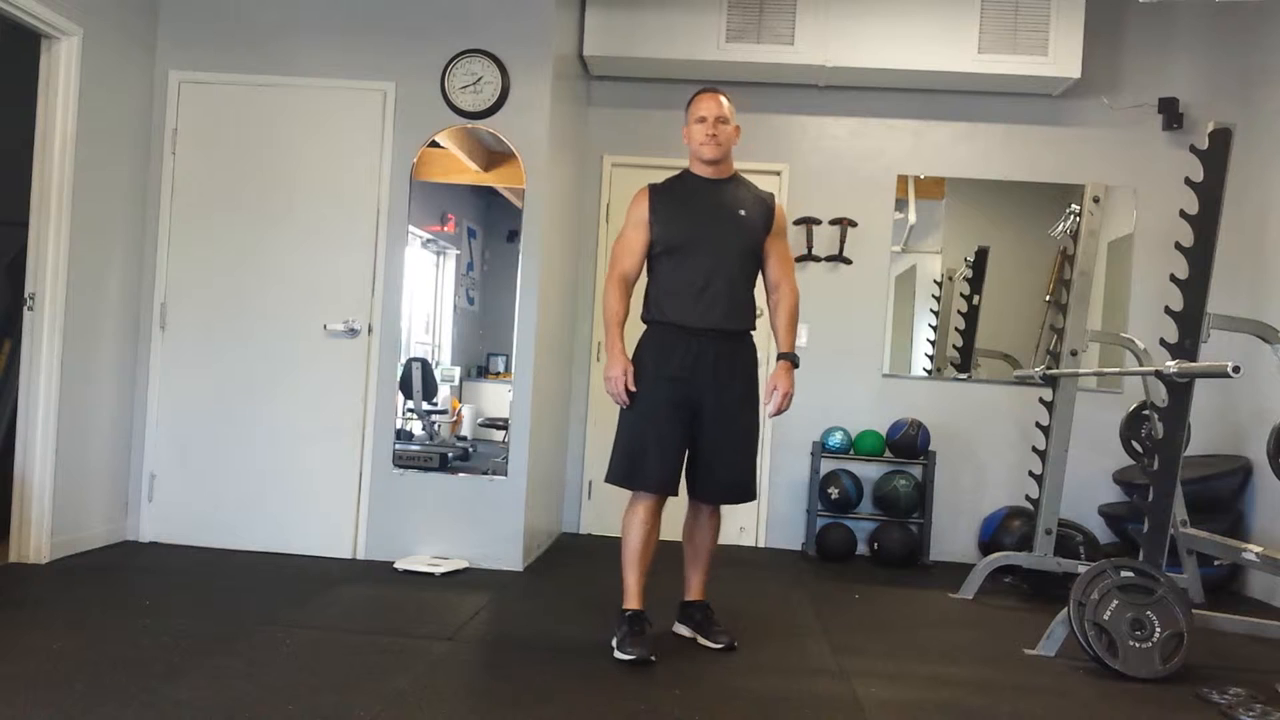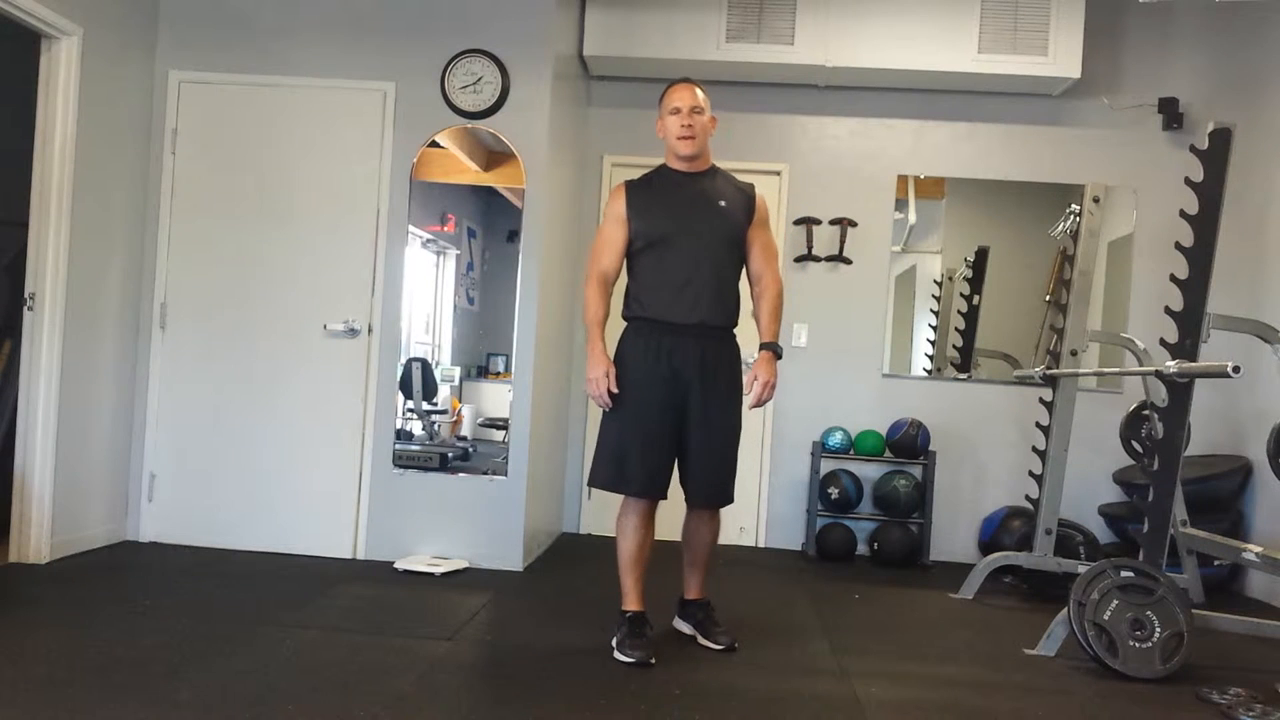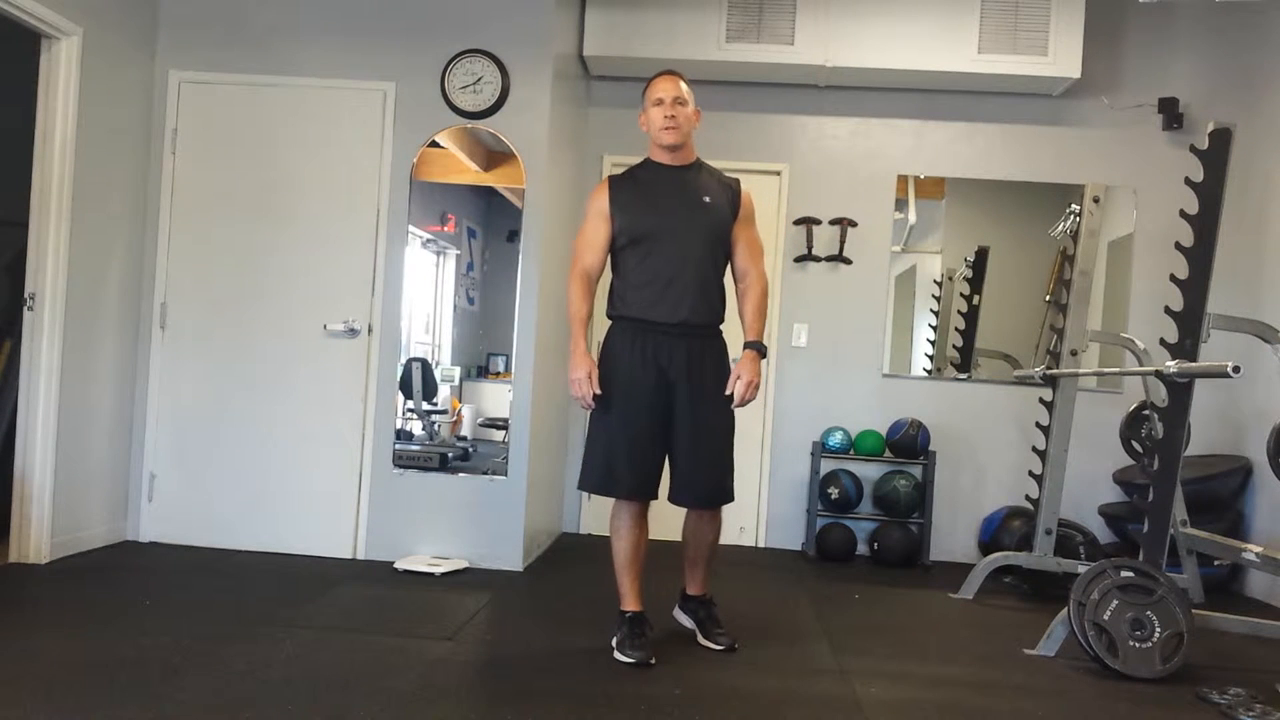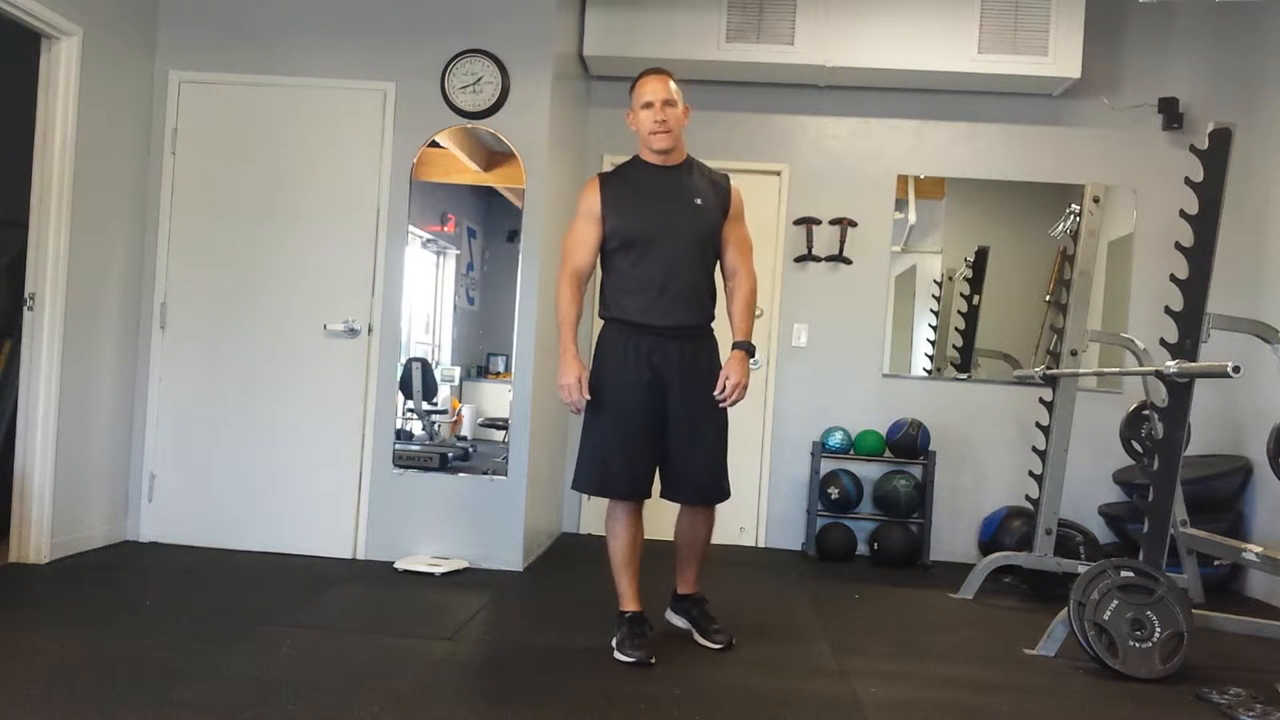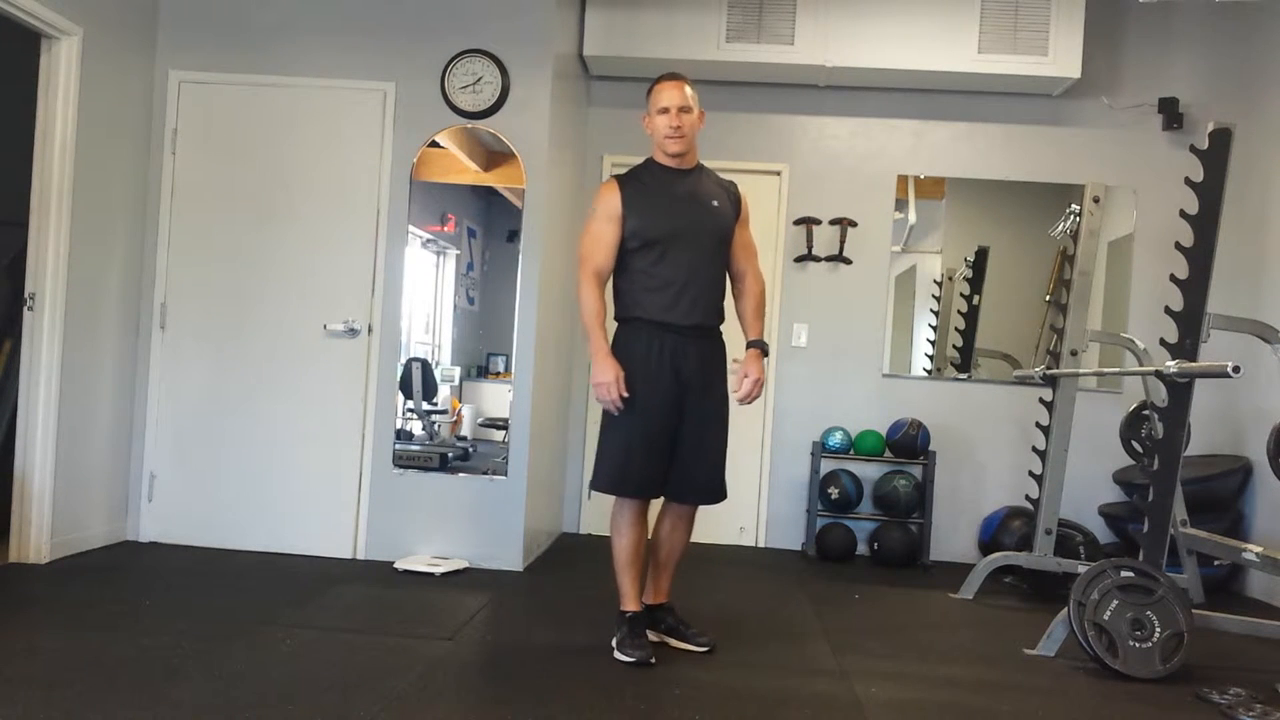
dt=0.5s
person 1, frame 1
left shoulder: (764, 208)
right shoulder: (654, 199)
left elbow: (781, 288)
right elbow: (621, 276)
left wrist: (785, 359)
right wrist: (615, 350)
left hip: (732, 359)
right hip: (664, 353)
left knee: (710, 494)
right knee: (648, 488)
left ankle: (694, 606)
right ankle: (632, 614)
person 1, frame 2
left shoulder: (744, 199)
right shoulder: (631, 195)
left elbow: (765, 279)
right elbow: (600, 275)
left wrist: (768, 350)
right wrist: (596, 349)
left hip: (715, 355)
right hip: (647, 350)
left knee: (709, 493)
right knee: (639, 491)
left ankle: (694, 604)
right ankle: (632, 616)
person 1, frame 3
left shoulder: (730, 194)
right shoulder: (614, 191)
left elbow: (750, 276)
right elbow: (584, 272)
left wrist: (753, 350)
right wrist: (579, 349)
left hip: (703, 353)
right hip: (632, 349)
left knee: (706, 493)
right knee: (630, 493)
left ankle: (695, 599)
right ankle: (631, 616)
person 1, frame 4
left shoulder: (720, 191)
right shoulder: (604, 190)
left elbow: (740, 274)
right elbow: (573, 273)
left wrist: (740, 349)
right wrist: (568, 354)
left hip: (695, 352)
right hip: (626, 351)
left knee: (701, 489)
right knee: (625, 491)
left ankle: (688, 596)
right ankle: (630, 616)
person 1, frame 5
left shoulder: (727, 196)
right shoulder: (620, 192)
left elbow: (747, 276)
right elbow: (592, 275)
left wrist: (755, 347)
right wrist: (600, 354)
left hip: (705, 354)
right hip: (643, 349)
left knee: (689, 492)
right knee: (633, 489)
left ankle: (659, 605)
right ankle: (630, 615)
